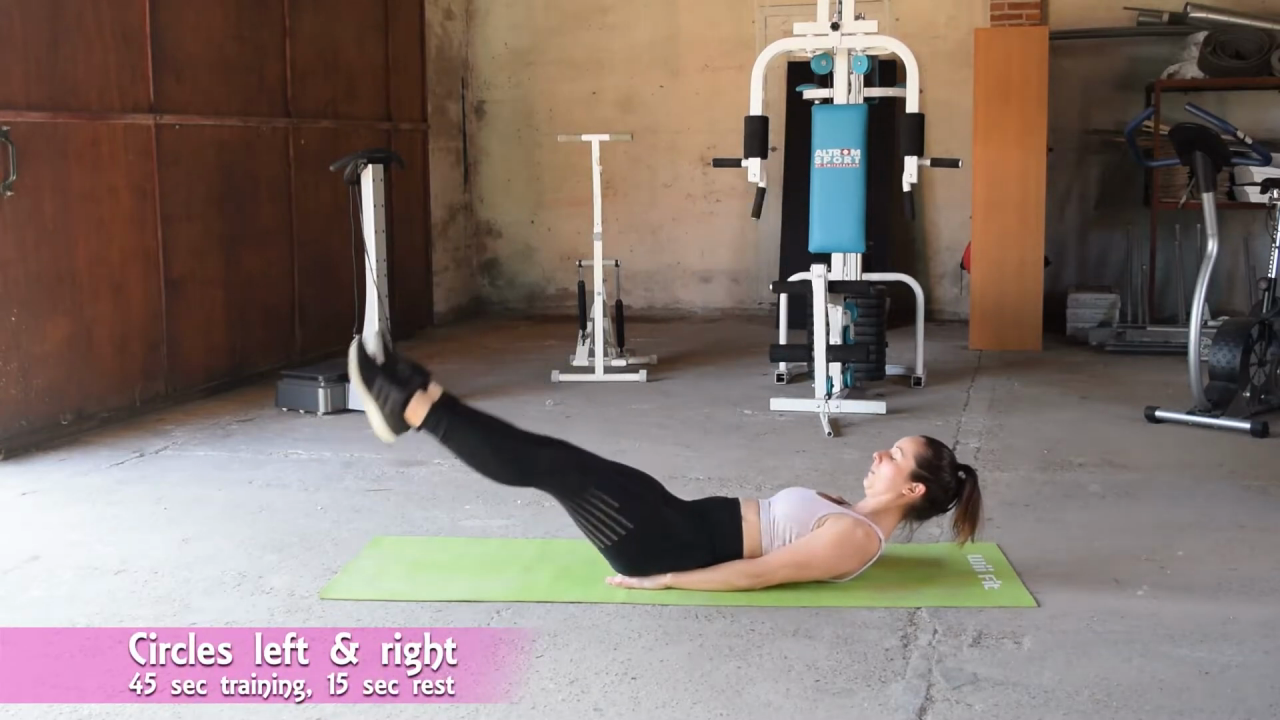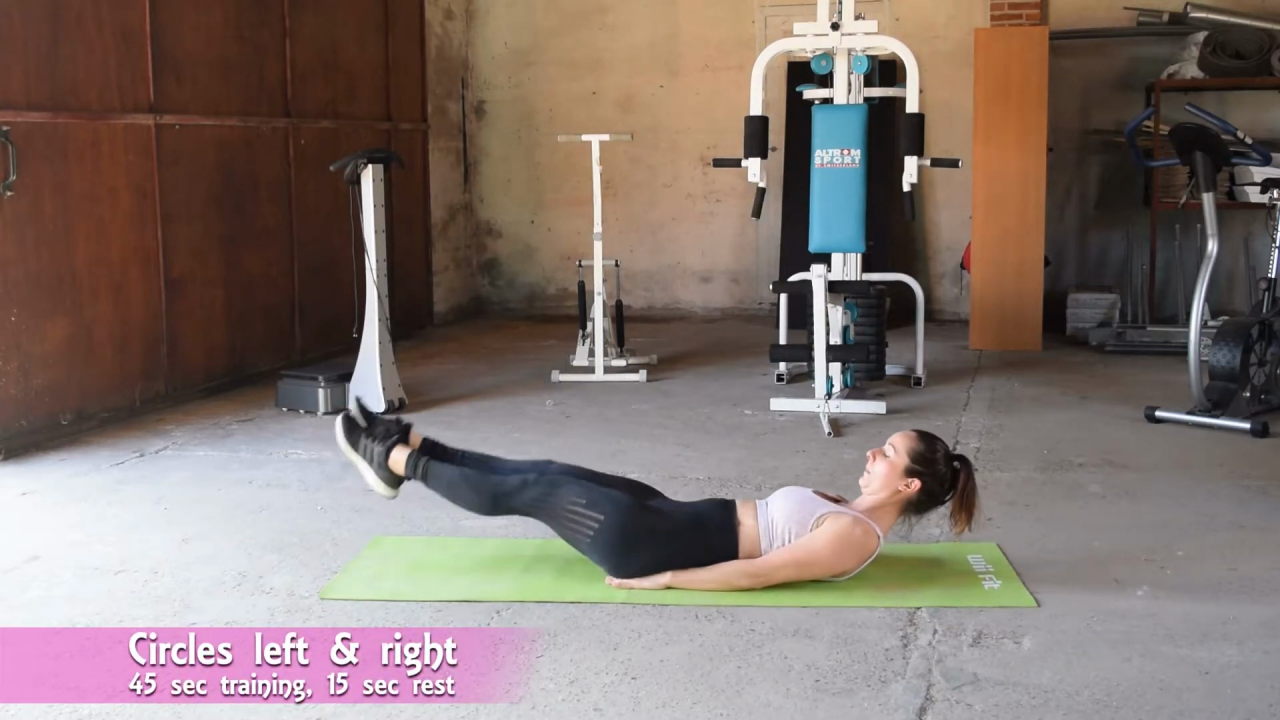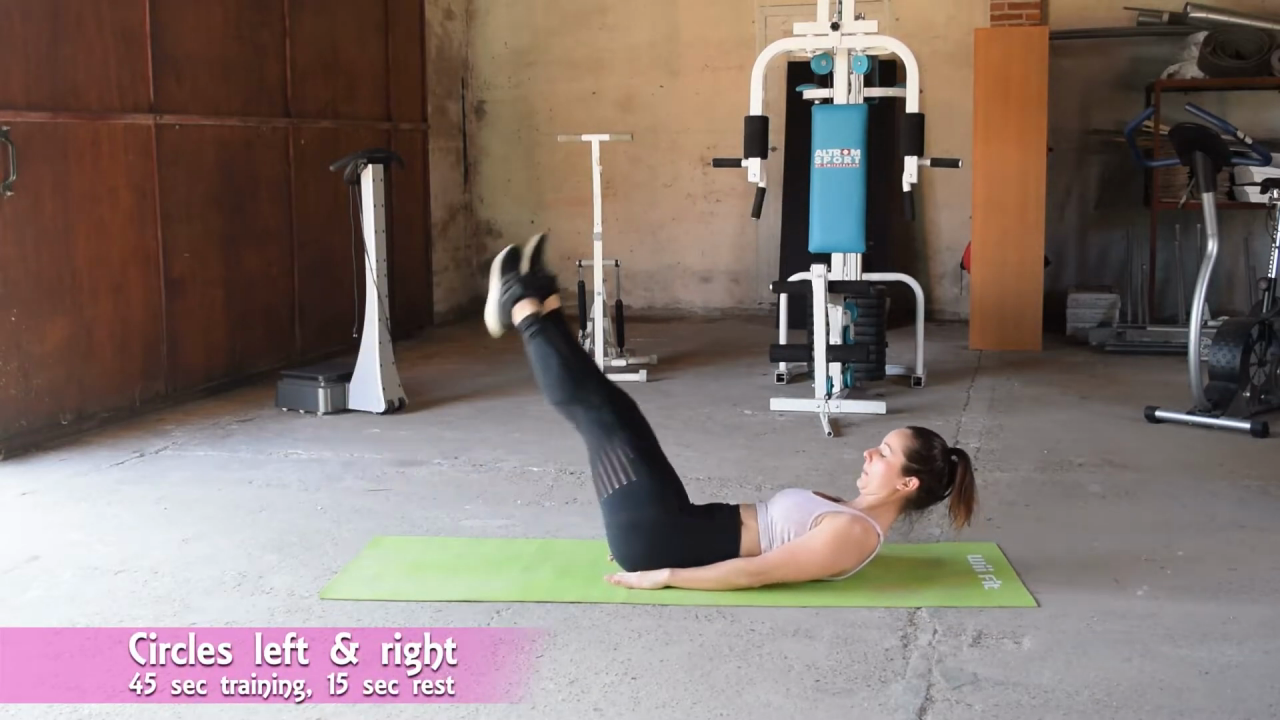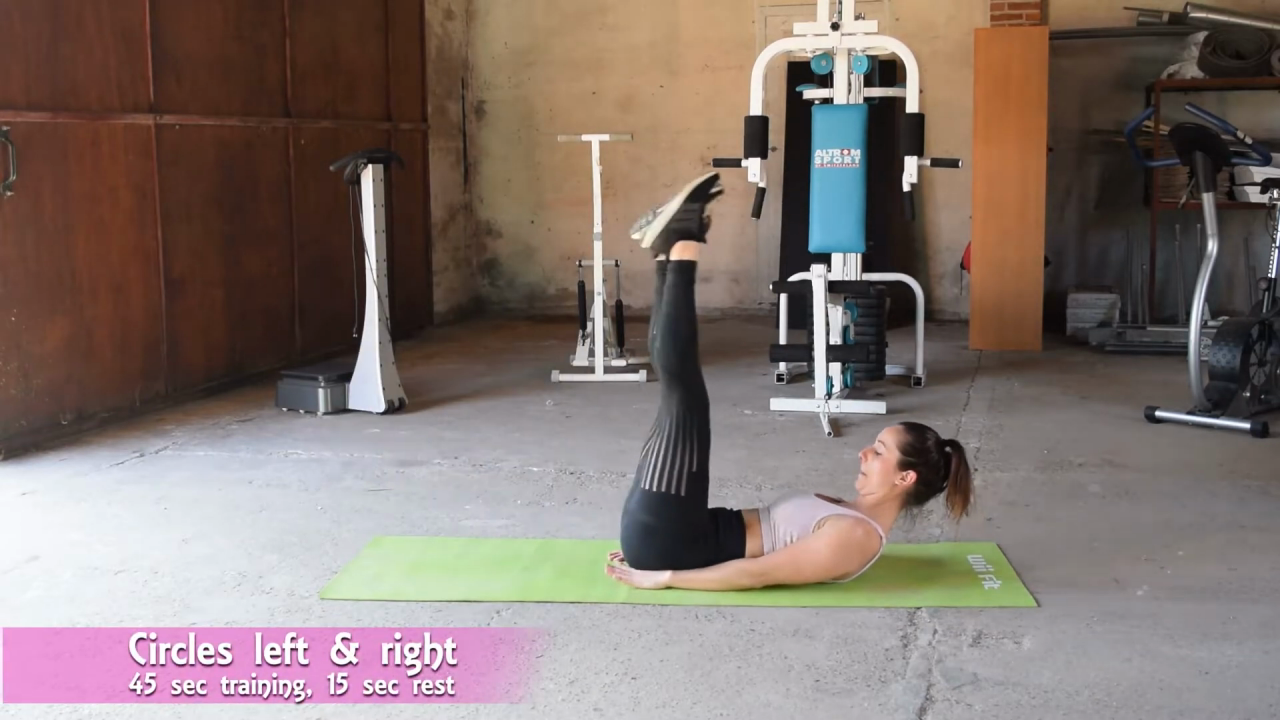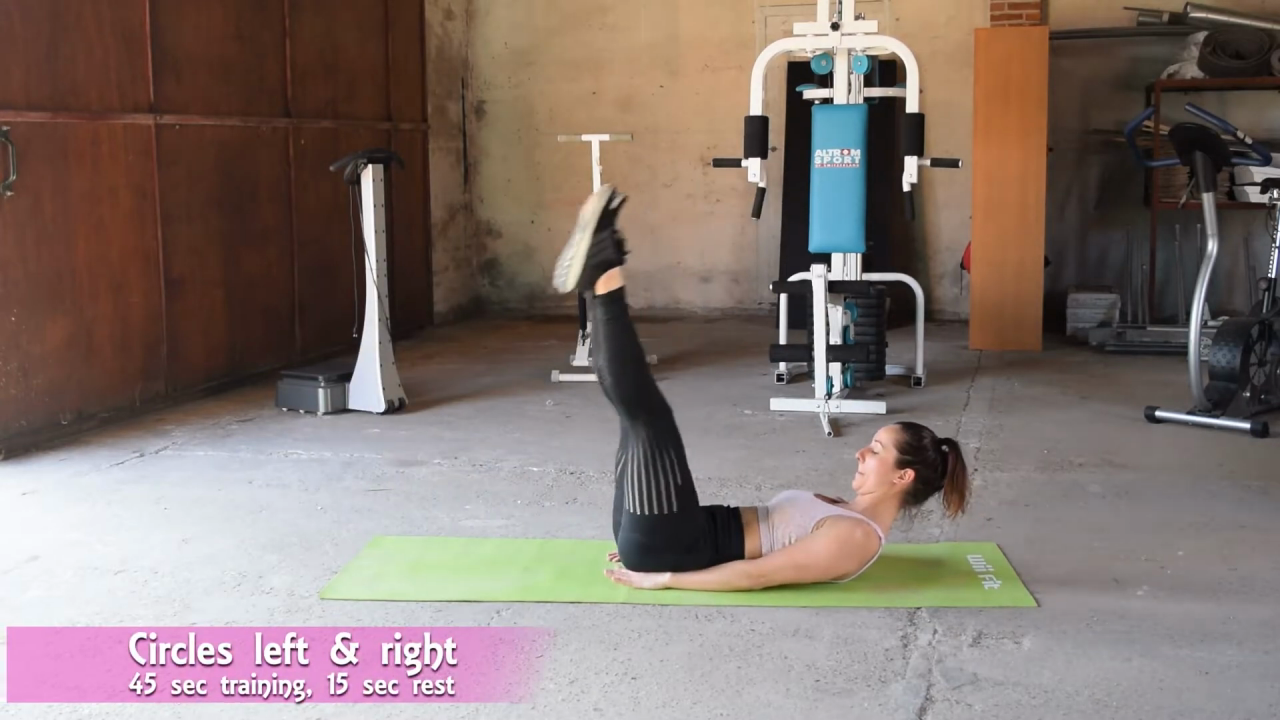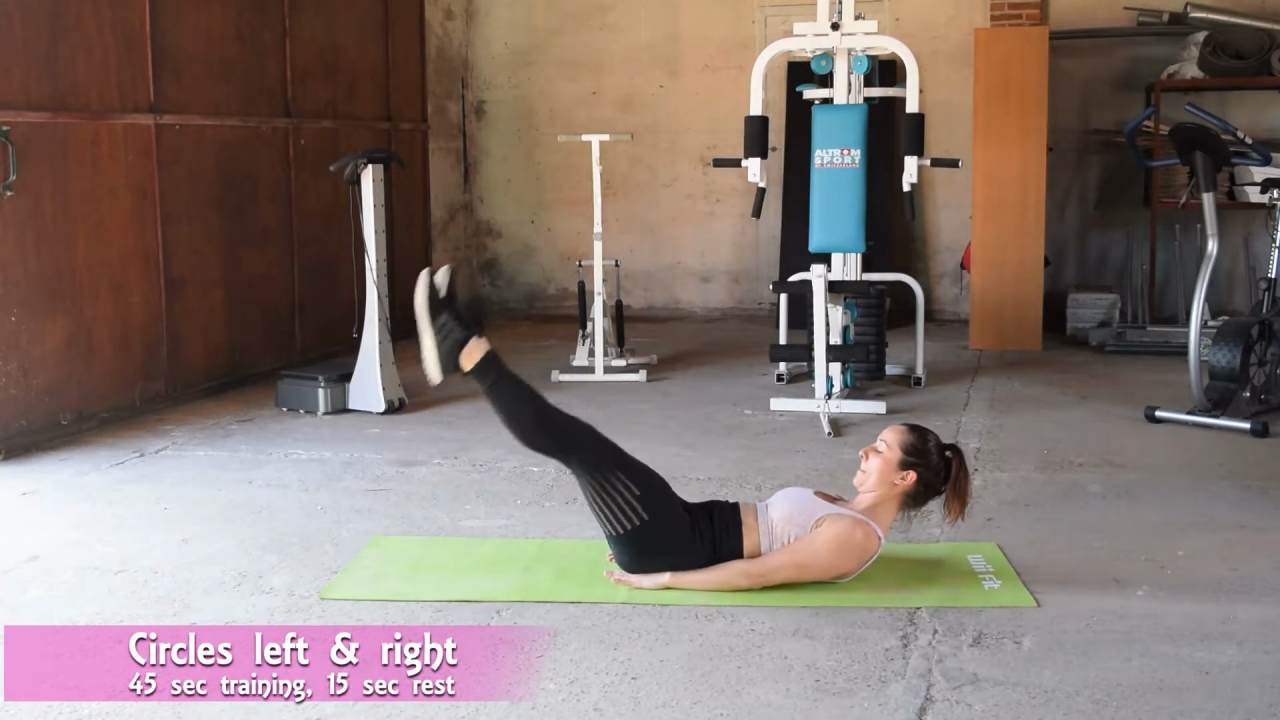
dt=0.3s
person 1, frame 1
left shoulder: (856, 537)
right shoulder: (851, 513)
left elbow: (759, 573)
left wrist: (664, 577)
left hip: (670, 543)
right hip: (677, 525)
left knee: (551, 465)
right knee: (562, 462)
left ankle: (411, 404)
right ankle: (416, 397)
person 1, frame 2
left shoulder: (850, 540)
right shoulder: (849, 509)
left elbow: (757, 574)
left wrist: (661, 580)
left hip: (669, 543)
right hip: (684, 522)
left knee: (537, 493)
right knee: (549, 475)
left ankle: (399, 457)
right ankle: (405, 445)
person 1, frame 3
left shoulder: (852, 535)
right shoulder: (854, 512)
left elbow: (756, 573)
left wrist: (661, 576)
left hip: (665, 540)
right hip: (689, 531)
left knee: (592, 409)
right knee: (610, 405)
left ankle: (522, 307)
person 1, frame 4
left shoulder: (857, 536)
right shoulder: (852, 513)
left elbow: (758, 574)
left wrist: (660, 578)
left hip: (663, 547)
left knee: (683, 389)
left ankle: (682, 244)
right ankle: (672, 250)
person 1, frame 5
left shoulder: (855, 538)
right shoulder: (849, 513)
left elbow: (754, 575)
left wrist: (657, 578)
left hip: (663, 549)
right hip: (689, 533)
left knee: (647, 416)
right knee: (637, 405)
left ankle: (603, 274)
person 1, frame 6
left shoulder: (857, 537)
right shoulder: (849, 510)
left elbow: (761, 573)
left wrist: (664, 578)
left hip: (683, 541)
right hip: (697, 526)
left knee: (579, 445)
right knee: (581, 445)
left ankle: (464, 352)
right ankle: (464, 352)
